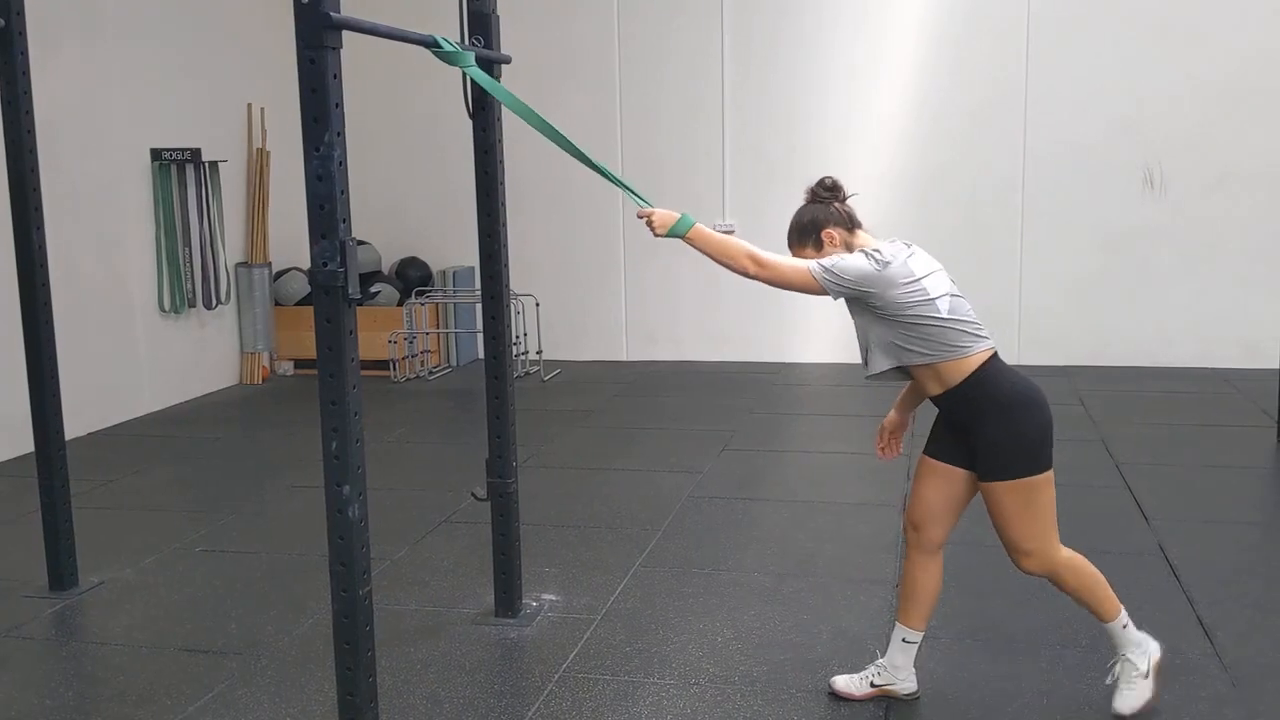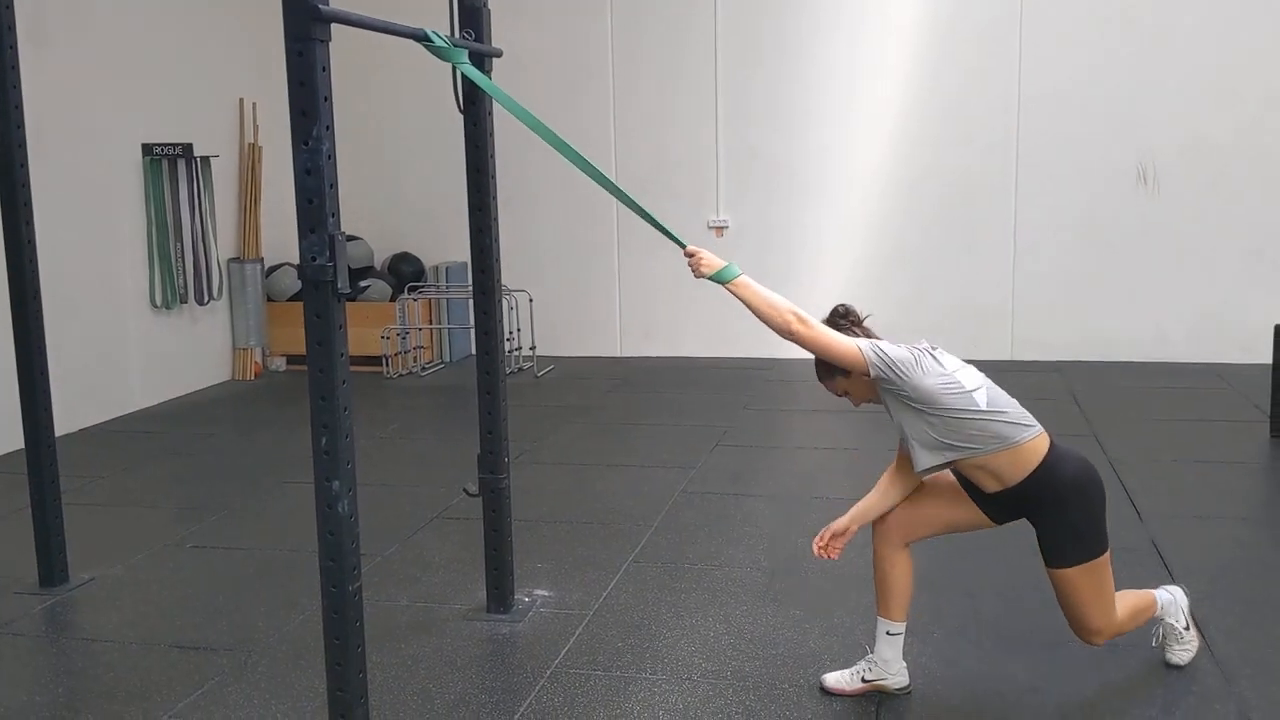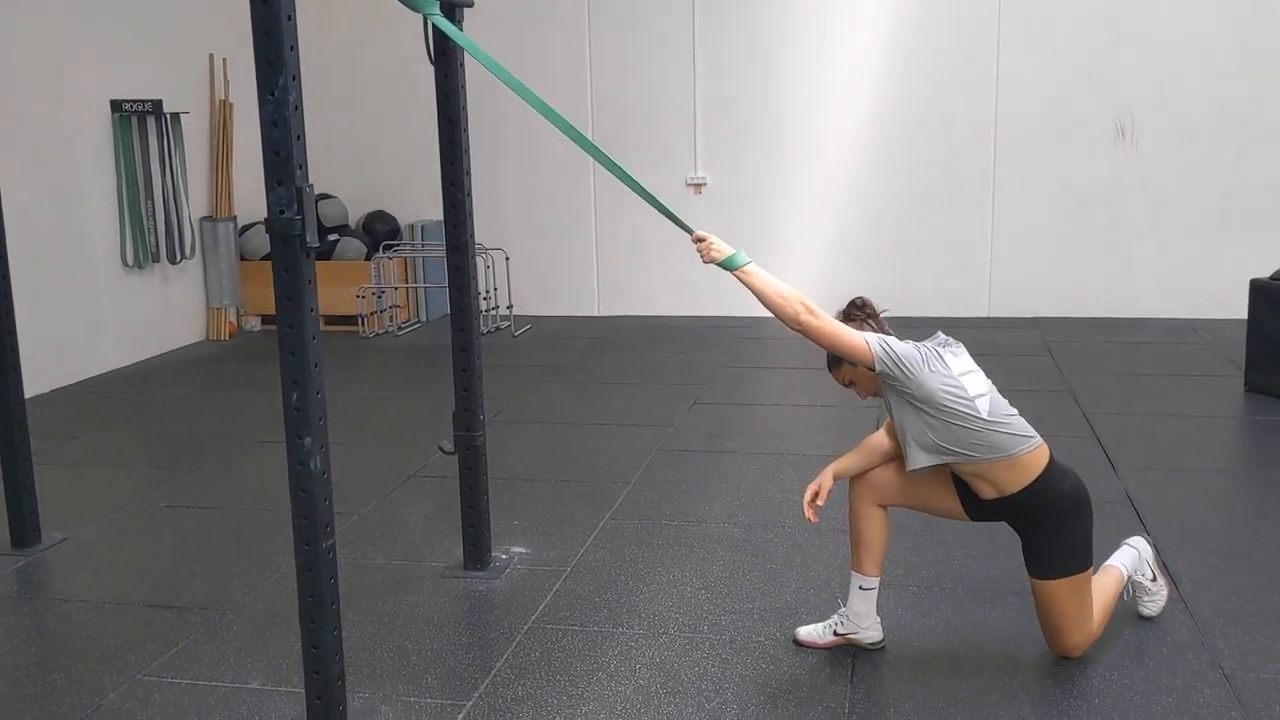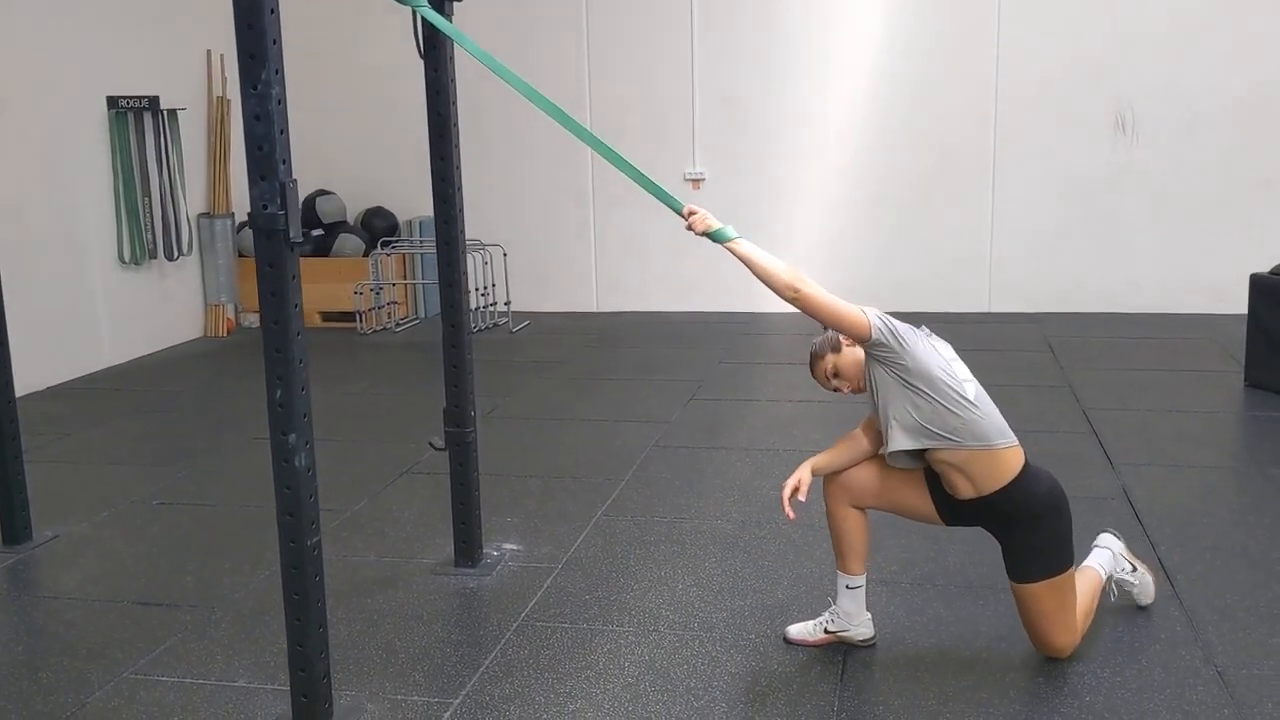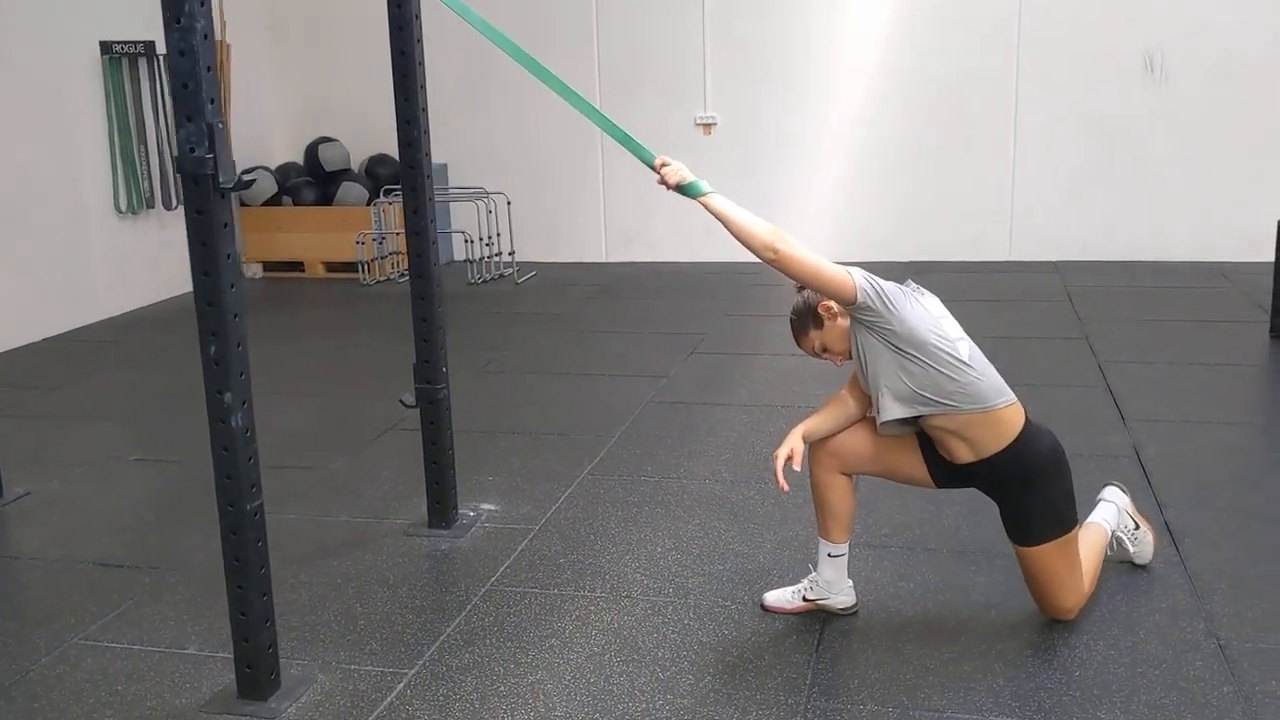
dt=1s
person 1, frame 1
left shoulder: (870, 270)
right shoulder: (894, 256)
left elbow: (756, 263)
left wrist: (681, 224)
right wrist: (901, 411)
left hip: (1005, 412)
right hip: (964, 414)
left knee: (1034, 554)
right knee: (921, 533)
left ankle: (1134, 650)
right ankle: (895, 672)
person 1, frame 2
left shoulder: (902, 366)
right shoulder: (905, 384)
left elbow: (798, 326)
right elbow: (907, 470)
left wrist: (726, 274)
right wrist: (850, 520)
left hip: (1060, 490)
right hip: (1003, 486)
left knee: (1094, 627)
right knee: (889, 527)
left ankle: (1167, 605)
right ankle: (887, 667)
person 1, frame 3
left shoulder: (905, 361)
right shoulder: (916, 366)
left elbow: (805, 317)
right elbow: (893, 438)
left wrist: (735, 261)
right wrist: (833, 470)
left hip: (1050, 502)
right hip: (988, 489)
left knee: (1071, 644)
right knee: (869, 483)
left ankle: (1129, 561)
right ankle: (860, 622)
person 1, frame 4
left shoulder: (894, 345)
right shoulder: (886, 376)
left elbow: (797, 290)
right elbow: (869, 438)
left wrist: (724, 235)
right wrist: (811, 465)
left hip: (1026, 505)
right hip: (961, 495)
left knee: (1058, 645)
right knee: (843, 484)
left ankle: (1106, 561)
right ankle: (851, 620)
person 1, frame 5
left shoulder: (882, 304)
right shoulder: (872, 332)
left elbow: (775, 247)
right elbow: (858, 398)
left wrist: (698, 189)
right wrist: (800, 431)
left hip: (1024, 464)
right hip: (955, 455)
left knee: (1062, 606)
right knee: (828, 451)
left ankle: (1110, 514)
right ankle: (832, 587)
